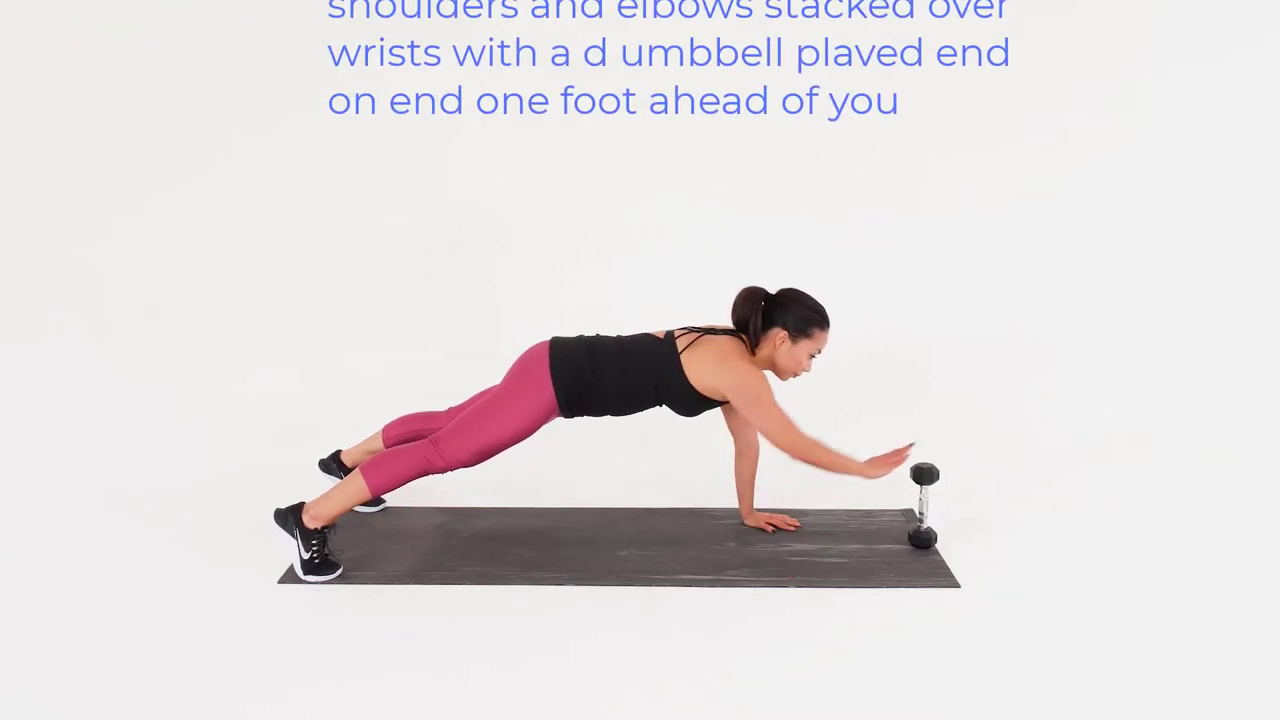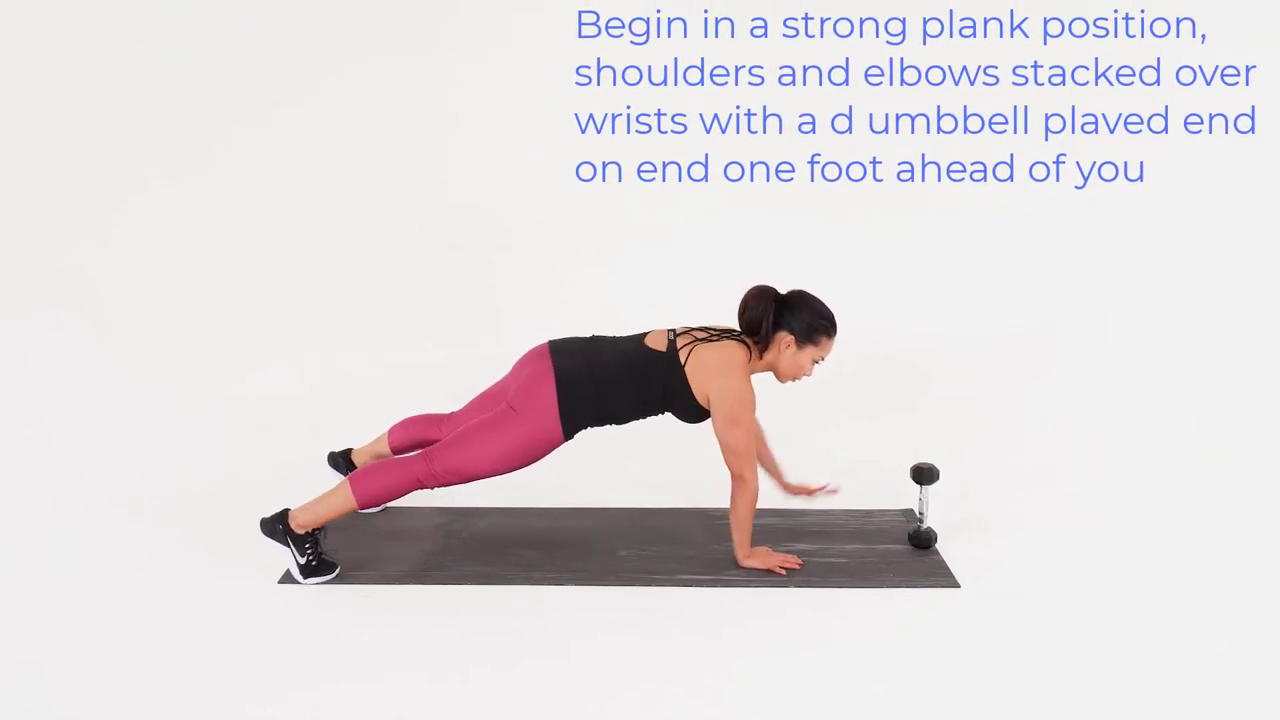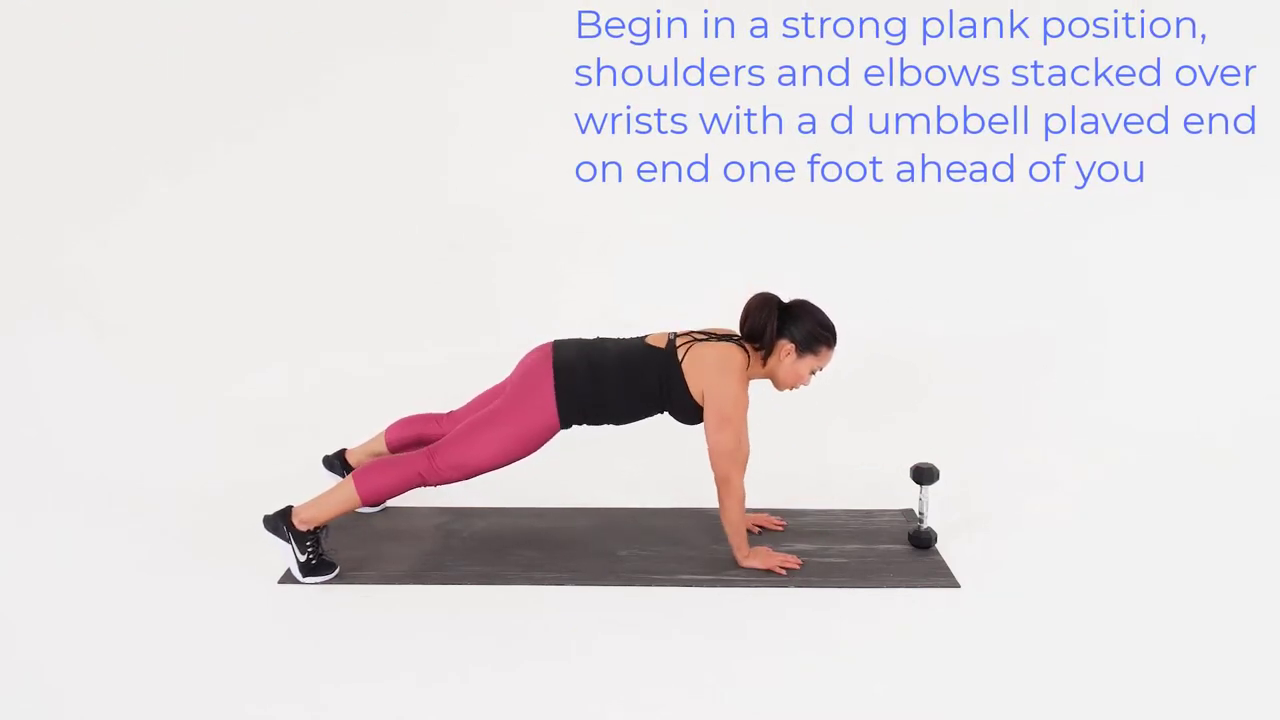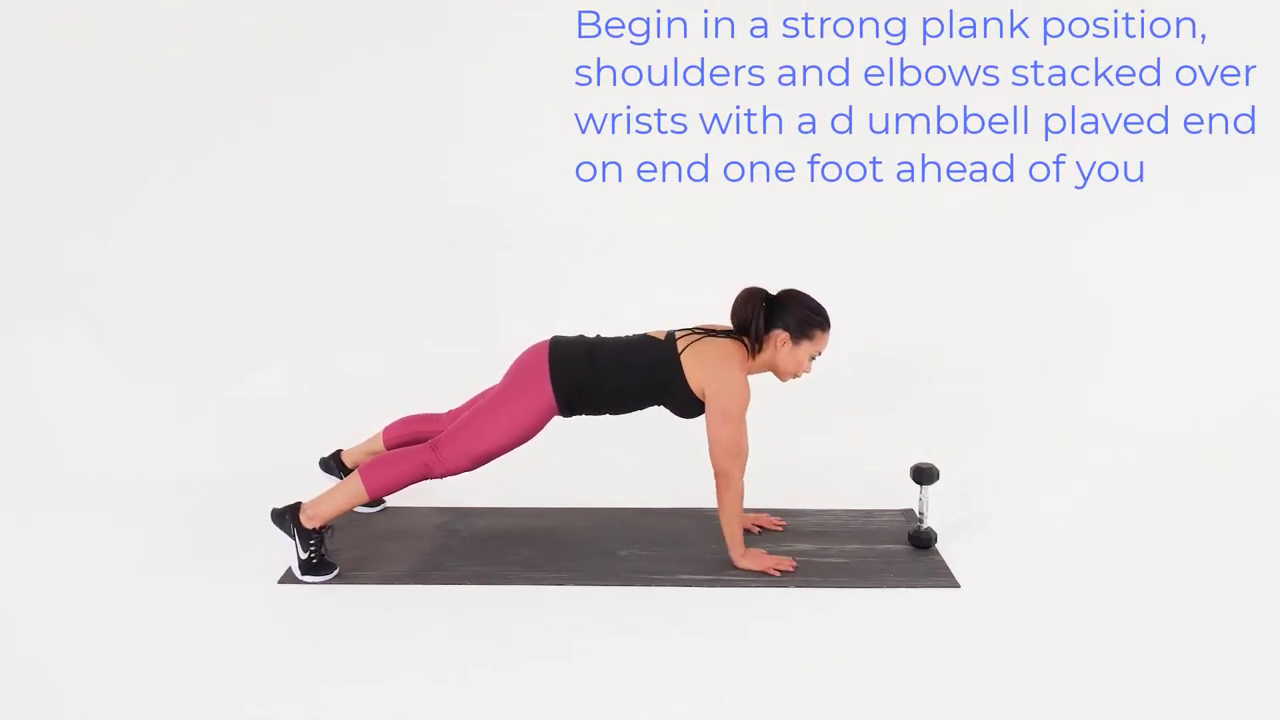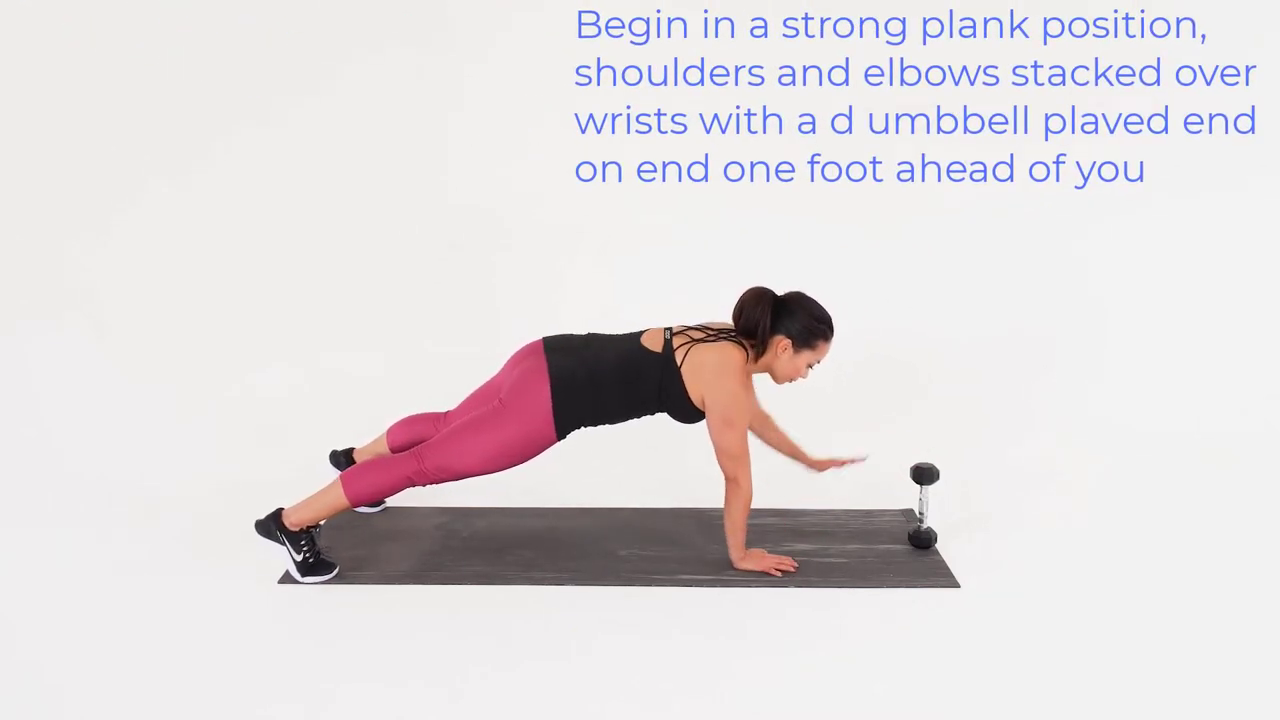
dt=1s
person 1, frame 1
left shoulder: (732, 351)
right shoulder: (735, 367)
left elbow: (745, 439)
right elbow: (790, 442)
left wrist: (749, 511)
right wrist: (862, 467)
left hip: (560, 372)
right hip: (553, 378)
left knee: (445, 424)
right knee: (441, 450)
left ankle: (347, 460)
right ankle: (309, 517)
person 1, frame 2
left shoulder: (728, 348)
right shoulder: (728, 377)
left elbow: (742, 422)
right elbow: (742, 475)
left wrist: (787, 483)
right wrist: (743, 550)
left hip: (548, 368)
right hip: (553, 407)
left knee: (446, 431)
right knee: (436, 465)
left ankle: (357, 461)
right ankle: (296, 525)
person 1, frame 3
left shoulder: (734, 350)
right shoulder: (729, 374)
left elbow: (735, 446)
right elbow: (727, 473)
left wrist: (738, 511)
right wrist: (744, 552)
left hip: (554, 370)
right hip: (553, 391)
left knee: (450, 426)
right knee: (439, 462)
left ankle: (349, 459)
right ankle: (299, 520)
person 1, frame 4
left shoulder: (729, 345)
right shoulder: (730, 371)
left elbow: (733, 448)
right elbow: (728, 470)
left wrist: (735, 511)
right wrist: (739, 552)
left hip: (555, 366)
right hip: (552, 380)
left knee: (449, 425)
right knee: (442, 454)
left ankle: (347, 459)
right ankle: (307, 517)
person 1, frame 5
left shoulder: (728, 343)
right shoulder: (724, 375)
left elbow: (752, 417)
right elbow: (736, 477)
left wrist: (809, 460)
right wrist: (741, 553)
left hip: (546, 362)
right hip: (548, 401)
left knee: (451, 426)
right knee: (432, 461)
left ankle: (353, 457)
right ankle: (290, 522)
